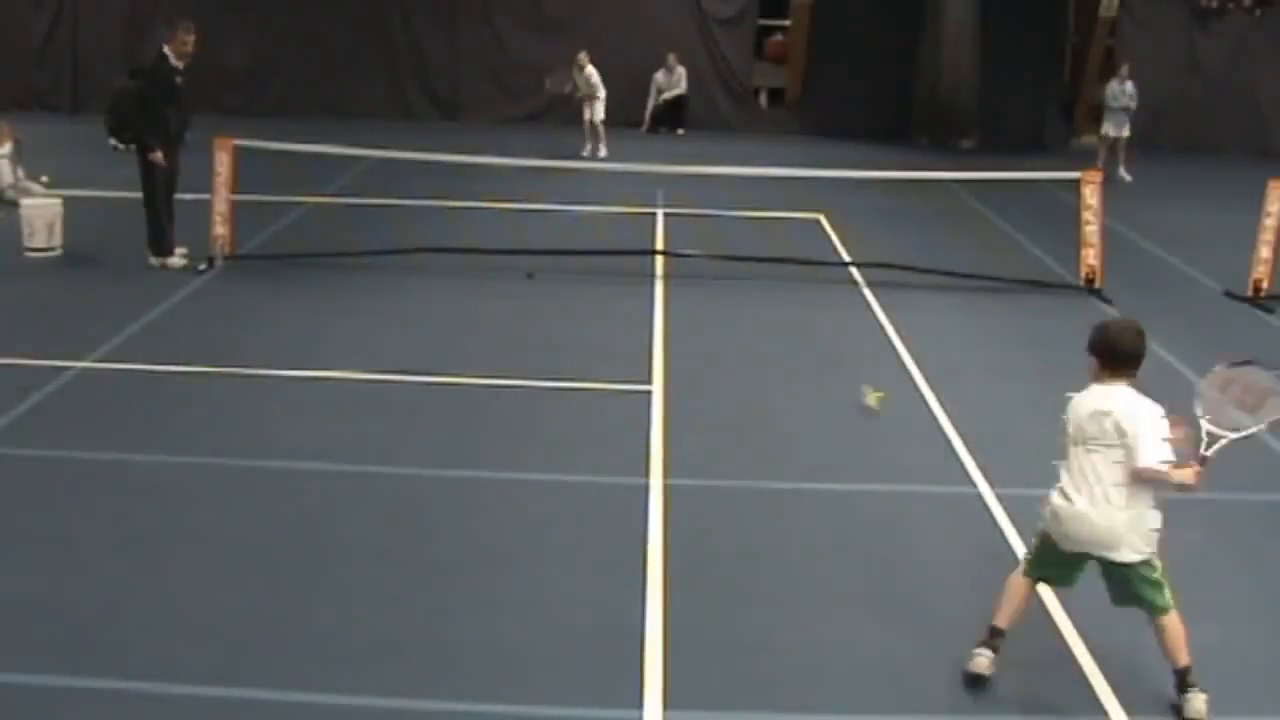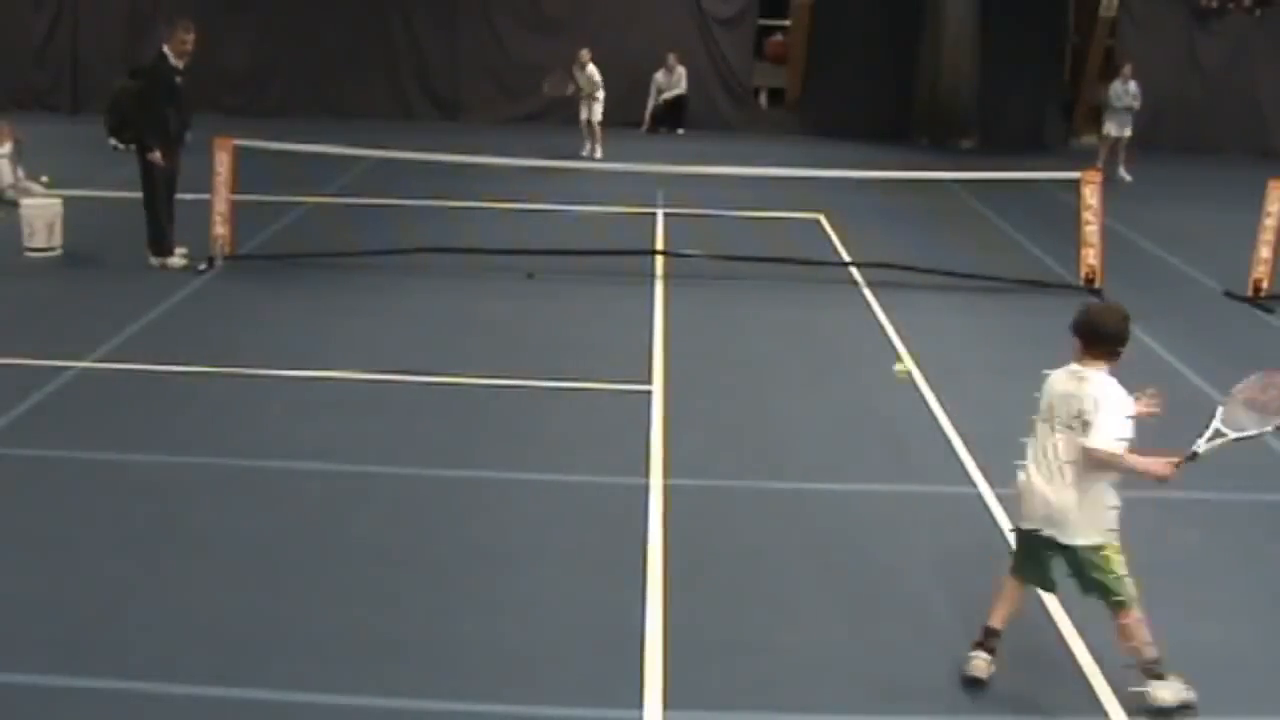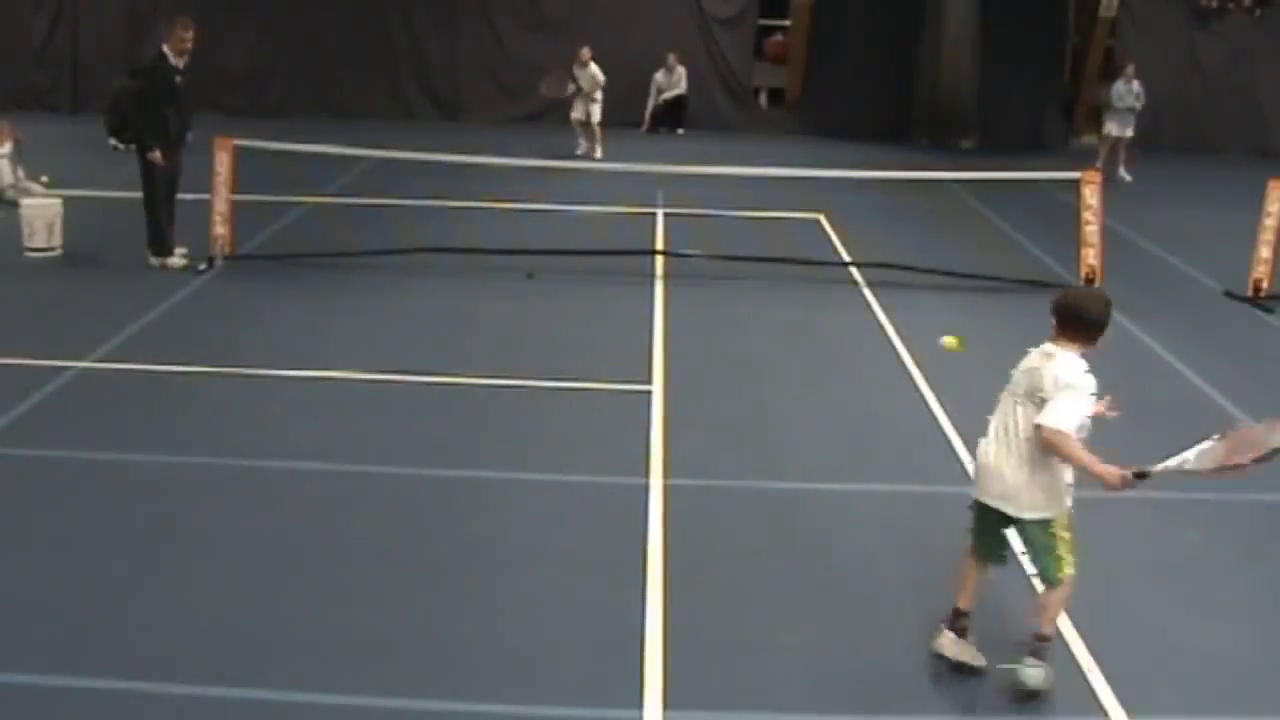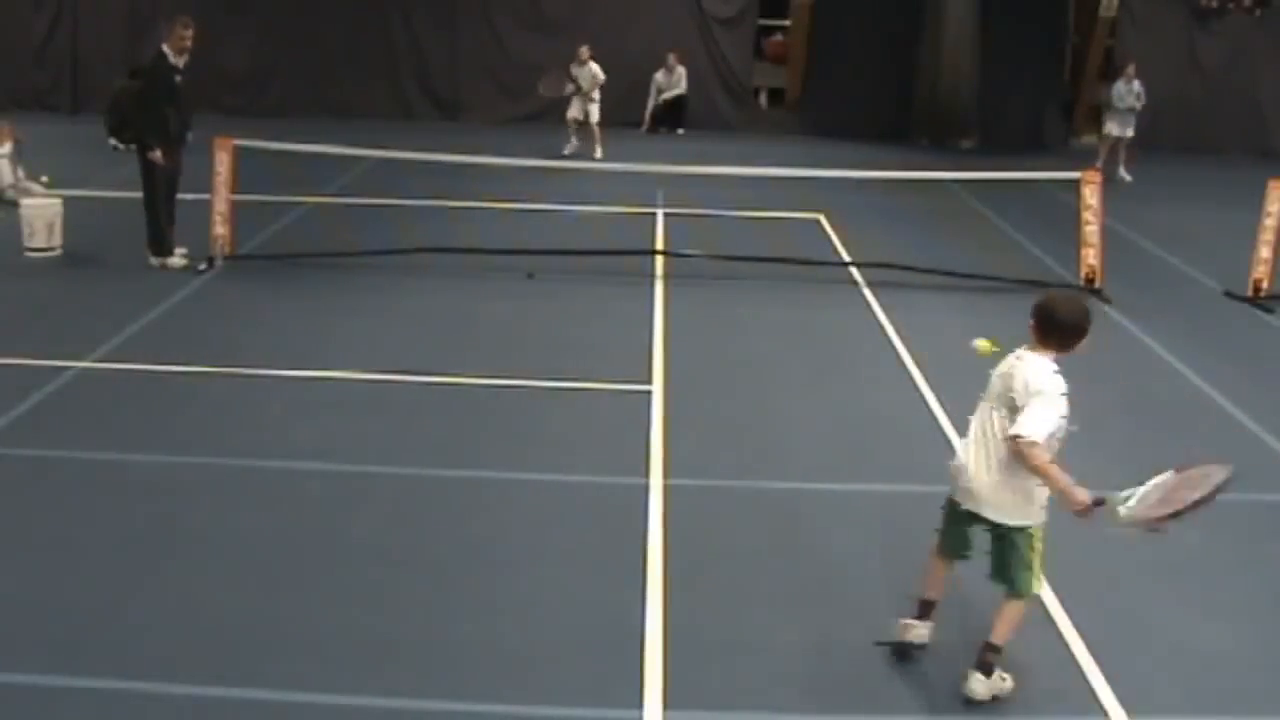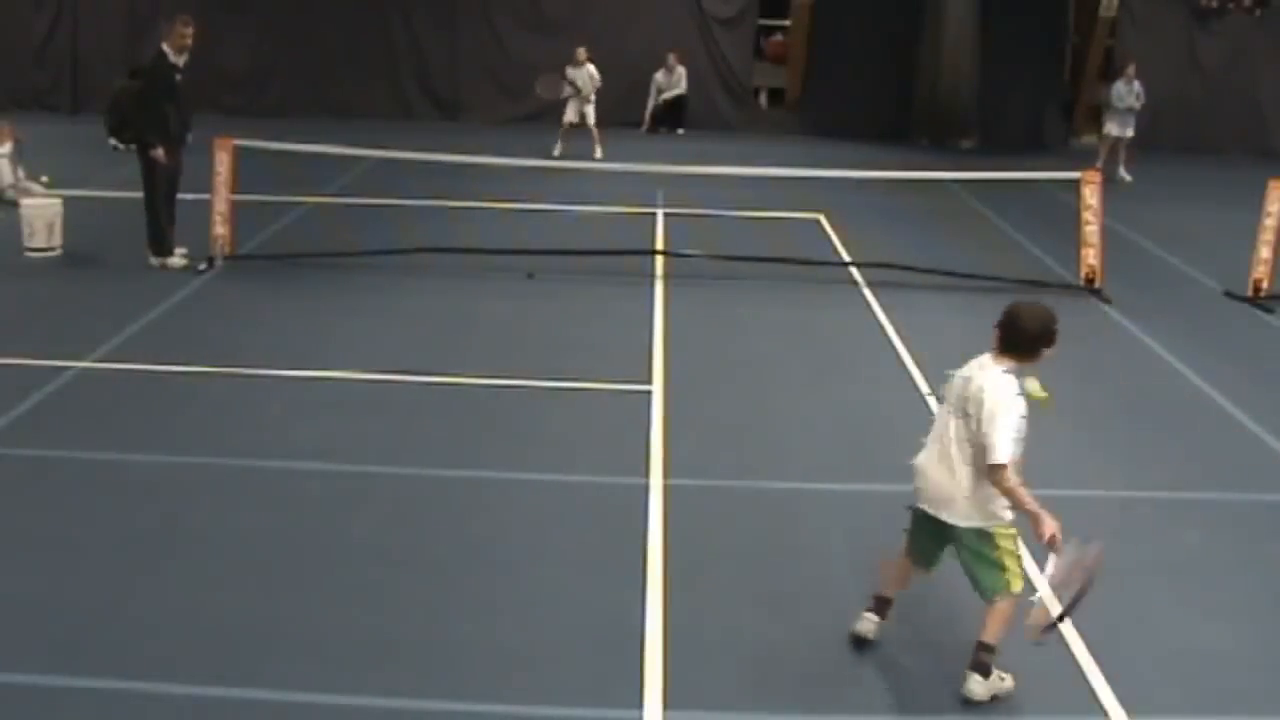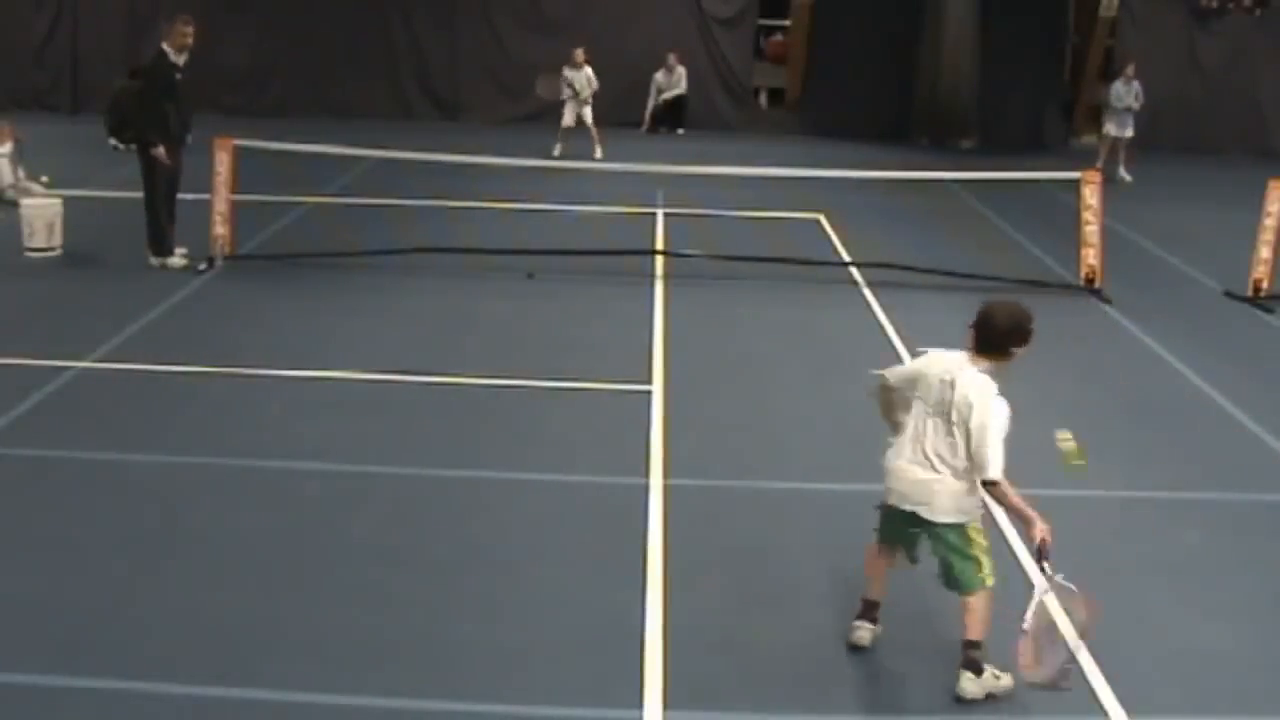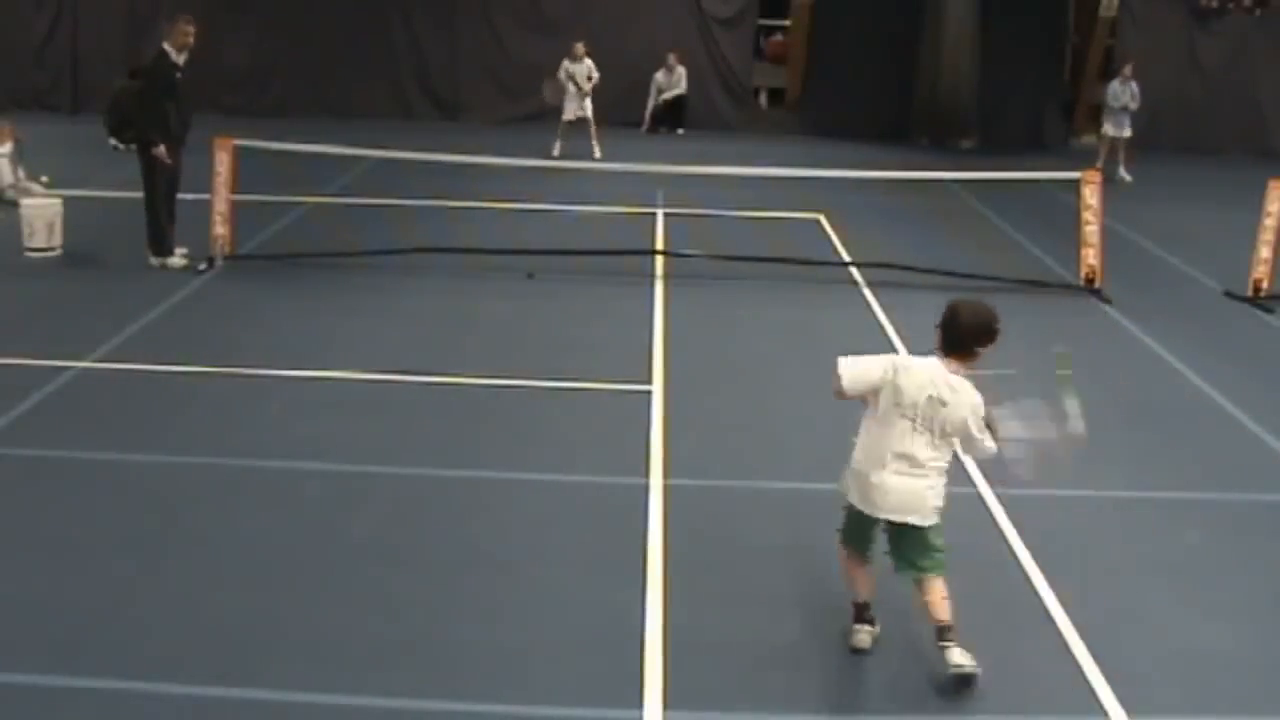
dt=0.1s
person 1, frame 1
left shoulder: (1077, 405)
right shoulder: (1141, 410)
right elbow: (1147, 471)
right wrist: (1181, 476)
left hip: (1069, 520)
right hip: (1122, 530)
left knee: (1028, 573)
right knee: (1161, 607)
left ankle: (986, 652)
person 1, frame 2
left shoulder: (1055, 381)
right shoulder: (1109, 393)
right elbow: (1097, 452)
left wrist: (1129, 412)
right wrist: (1150, 467)
left hip: (1035, 501)
right hip: (1083, 515)
left knee: (1018, 575)
right knee: (1120, 598)
left ankle: (983, 653)
right ankle: (1157, 680)
person 1, frame 3
left shoulder: (1033, 358)
right shoulder: (1077, 378)
right elbow: (1049, 434)
left wrist: (1085, 411)
right wrist: (1099, 469)
left hip: (992, 476)
right hip: (1037, 493)
left knee: (978, 555)
right knee: (1059, 576)
left ankle: (954, 633)
right ankle: (1035, 656)
person 1, frame 4
left shoulder: (1012, 362)
right shoulder: (1049, 385)
right elbow: (1023, 446)
right wrist: (1066, 489)
left hip: (969, 479)
right hip: (1013, 499)
left knee: (946, 549)
right knee: (1020, 587)
left ankle: (919, 622)
right ankle: (985, 672)
person 1, frame 5
left shoulder: (971, 369)
right shoulder: (1007, 400)
right elbow: (998, 470)
right wrist: (1039, 516)
left hip: (932, 487)
right hip: (977, 506)
left knee: (914, 554)
right knee: (1006, 588)
left ankle: (873, 615)
right ankle: (980, 672)
person 1, frame 6
left shoulder: (934, 361)
right shoulder: (990, 404)
left elbow: (887, 387)
right elbow: (991, 480)
left wrist: (897, 426)
right wrist: (1030, 518)
left hip: (902, 480)
right hip: (950, 499)
left knee: (885, 545)
right knee: (976, 583)
left ankle: (865, 622)
right ankle: (973, 670)
person 1, frame 7
left shoulder: (899, 367)
right shoulder: (972, 402)
left elbow: (839, 384)
right elbow: (983, 451)
left wrist: (874, 396)
right wrist: (990, 436)
left hip: (869, 483)
right hip: (919, 498)
left knee: (856, 549)
right knee: (927, 571)
left ankle: (863, 624)
right ankle: (949, 646)
person 2, frame 1
left shoulder: (178, 66)
right shoulder: (157, 69)
right elbow: (147, 110)
left wrist: (182, 130)
right wrist: (152, 146)
left hip: (171, 141)
right hip: (156, 145)
left knee: (167, 195)
right knee: (157, 197)
left ankle: (166, 245)
right ankle: (160, 252)
person 2, frame 2
left shoulder: (179, 66)
right shoulder: (156, 69)
right elbow: (147, 110)
left wrist: (184, 129)
right wrist: (151, 146)
left hip: (172, 142)
right hip: (156, 145)
left knee: (167, 195)
right knee: (157, 197)
left ankle: (166, 245)
right ankle: (160, 252)
person 2, frame 3
left shoulder: (180, 65)
right shoulder: (156, 68)
right elbow: (146, 109)
left wrist: (185, 129)
right wrist: (151, 146)
left hip: (174, 141)
right hip: (156, 145)
left knee: (168, 195)
right knee: (157, 197)
left ankle: (167, 245)
right ankle: (160, 252)
person 2, frame 4
left shoulder: (181, 64)
right shoulder: (156, 68)
right elbow: (146, 109)
left wrist: (185, 129)
right wrist: (151, 145)
left hip: (174, 141)
right hip: (157, 144)
left knee: (169, 195)
right knee: (157, 197)
left ankle: (166, 245)
right ankle: (160, 252)
person 2, frame 5
left shoulder: (181, 63)
right shoulder: (156, 67)
right elbow: (147, 108)
left wrist: (185, 130)
right wrist: (153, 144)
left hip: (174, 141)
right hip: (157, 144)
left knee: (169, 195)
right knee: (158, 197)
left ankle: (167, 244)
right ankle: (160, 252)
person 2, frame 6
left shoulder: (181, 63)
right shoulder: (157, 66)
right elbow: (147, 106)
left wrist: (185, 131)
right wrist: (154, 142)
left hip: (174, 141)
right hip: (158, 143)
left knee: (169, 195)
right knee: (158, 196)
left ankle: (167, 245)
right ankle: (160, 252)
person 2, frame 7
left shoulder: (180, 62)
right shoulder: (157, 65)
right elbow: (148, 106)
left wrist: (182, 133)
right wrist: (155, 142)
left hip: (173, 141)
right hip: (157, 144)
left knee: (169, 194)
right knee: (157, 196)
left ankle: (166, 244)
right ankle: (160, 252)
